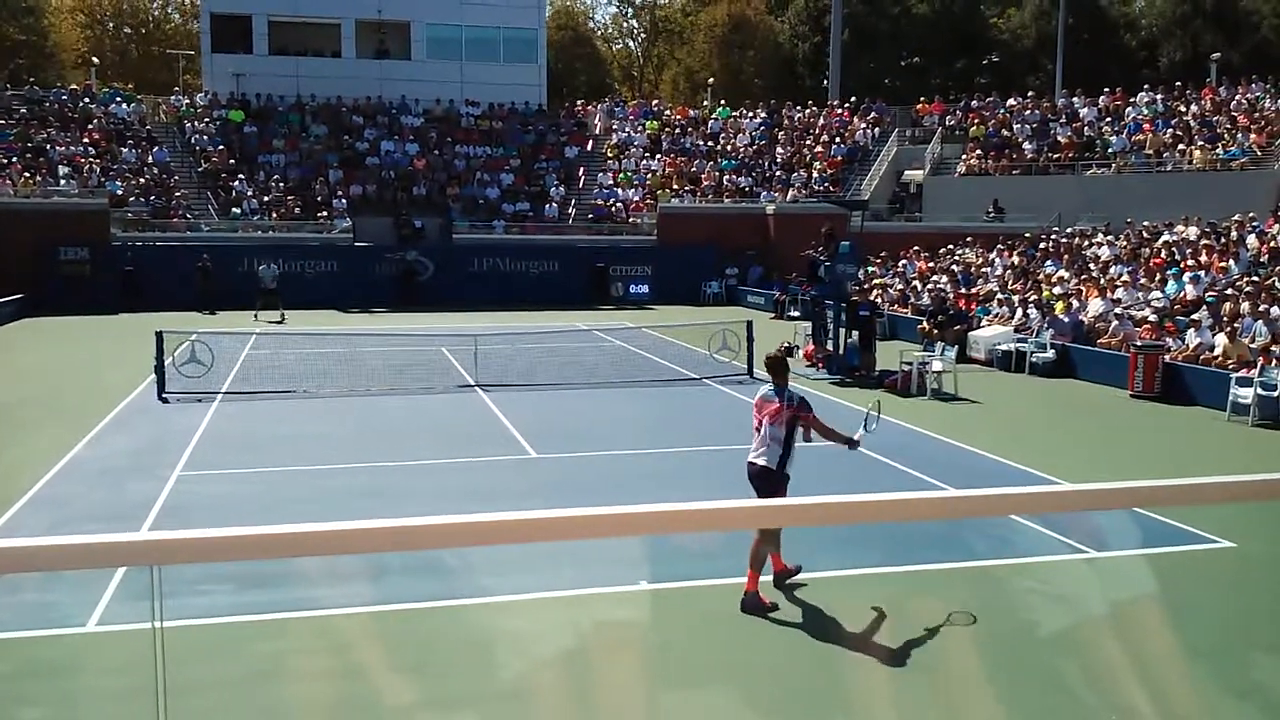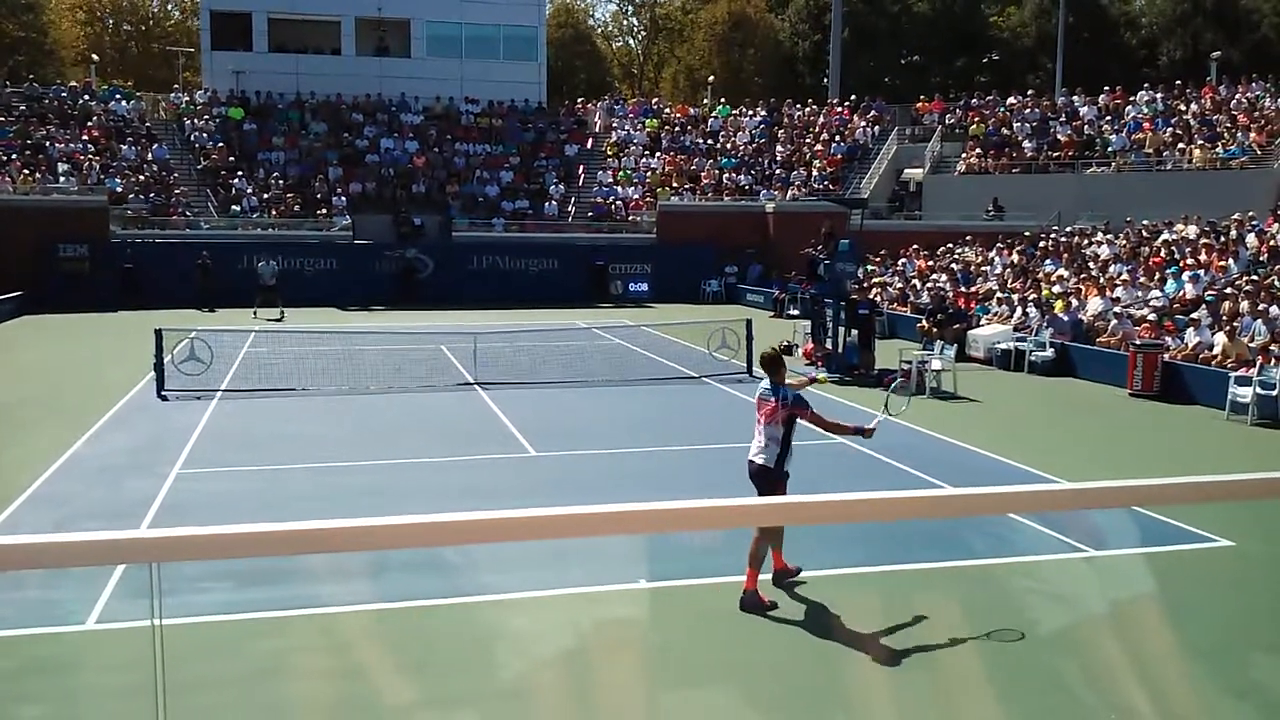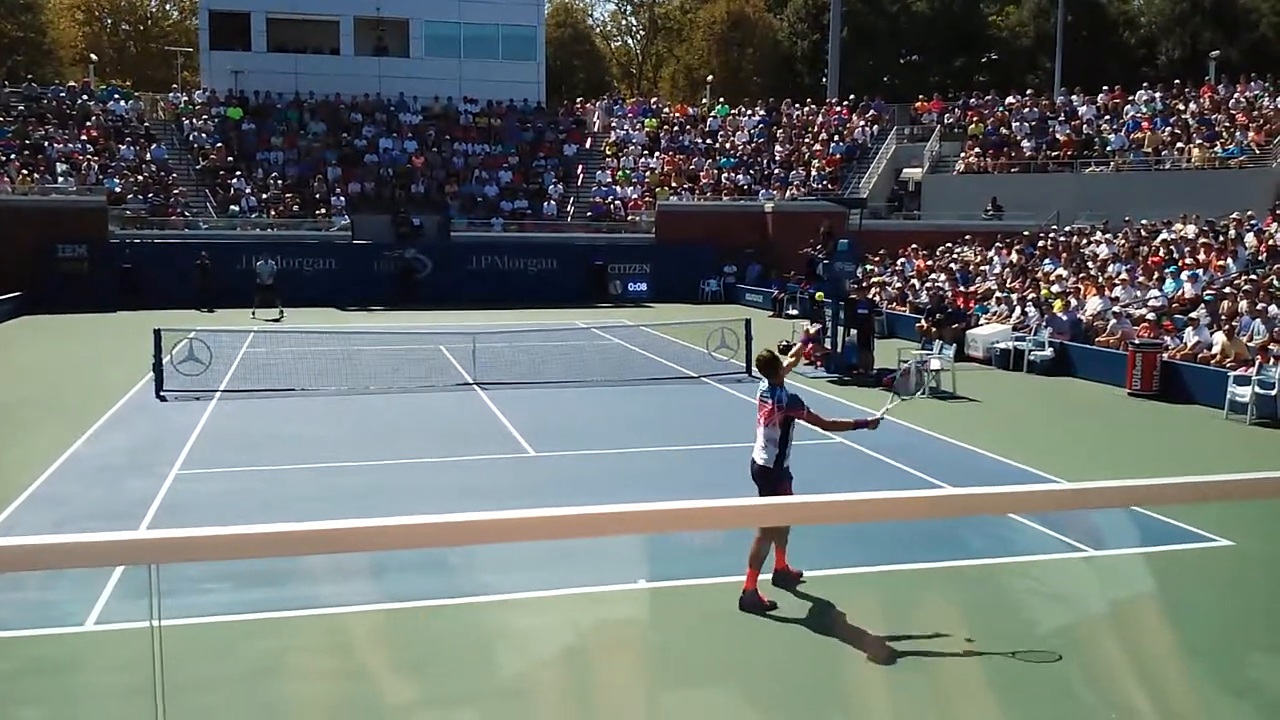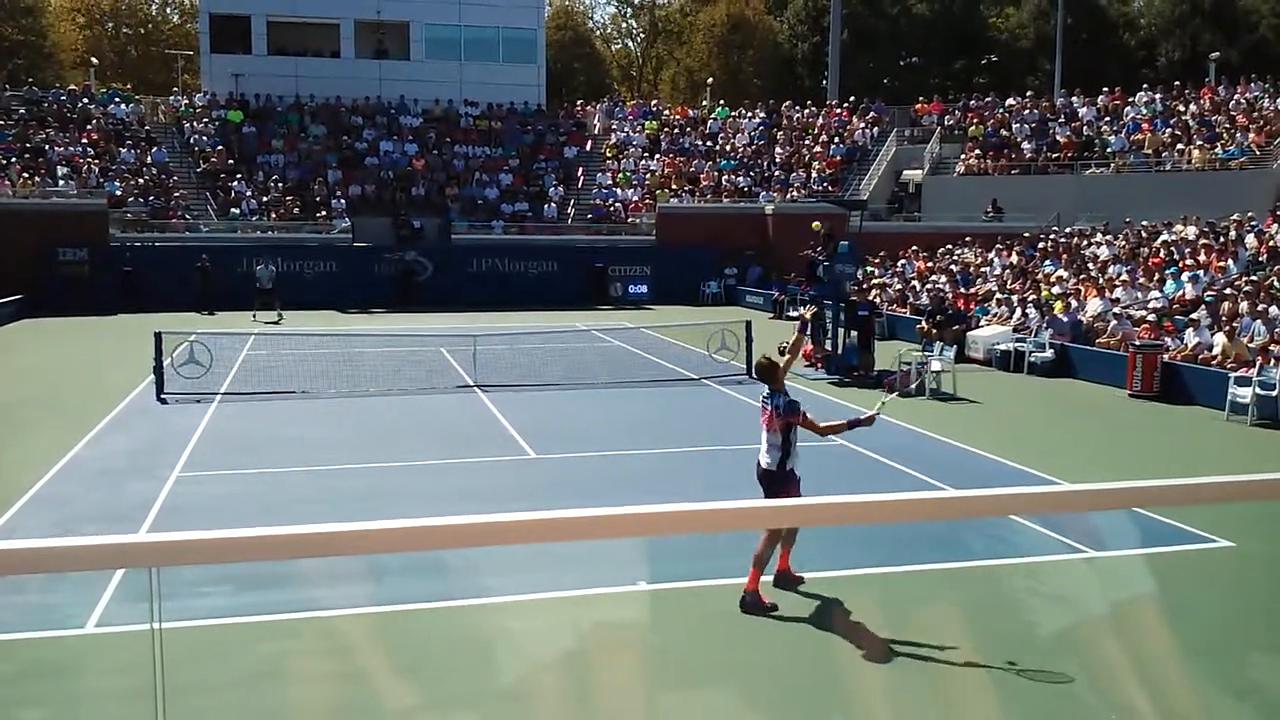
dt=0.1s
person 1, frame 1
left shoulder: (762, 394)
right shoulder: (795, 402)
right elbow: (824, 432)
right wrist: (850, 441)
left hip: (755, 465)
right hip: (771, 471)
right knee: (765, 530)
left ankle: (780, 569)
right ankle: (751, 594)
person 1, frame 2
left shoulder: (764, 387)
right shoulder: (792, 400)
left elbow: (787, 383)
right elbow: (827, 426)
left wrist: (809, 379)
right wrist: (861, 431)
left hip: (759, 464)
right hip: (770, 470)
right knee: (766, 528)
left ankle: (780, 568)
right ankle: (749, 593)
person 1, frame 3
left shoulder: (765, 386)
right shoulder: (787, 401)
left elbow: (789, 362)
right elbow: (825, 425)
left wrist: (806, 341)
right wrist: (864, 423)
left hip: (763, 464)
right hip: (772, 470)
right knee: (768, 529)
left ankle: (781, 570)
right ankle: (749, 593)
person 1, frame 4
left shoulder: (769, 390)
right shoulder: (785, 404)
left elbow: (791, 354)
right elbow: (820, 430)
left wrist: (802, 326)
right wrist: (857, 422)
left hip: (770, 467)
right hip: (778, 474)
right knee: (775, 533)
left ankle: (784, 572)
right ankle: (750, 593)
